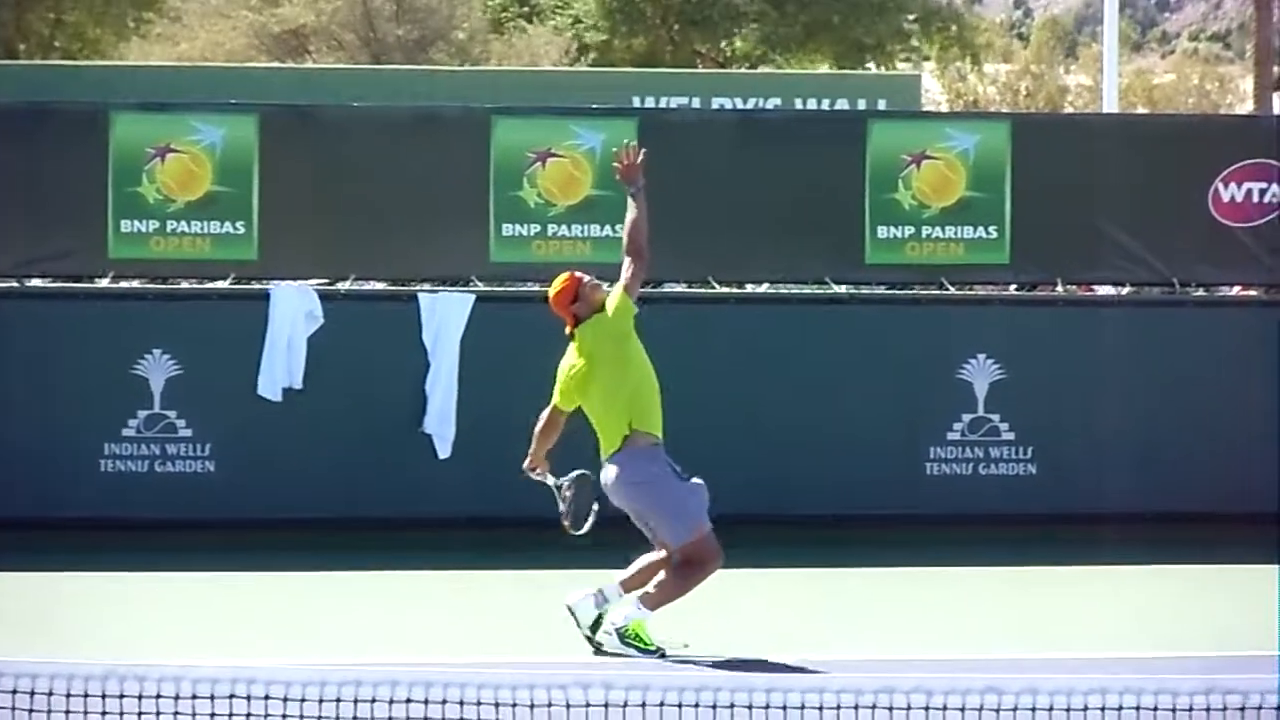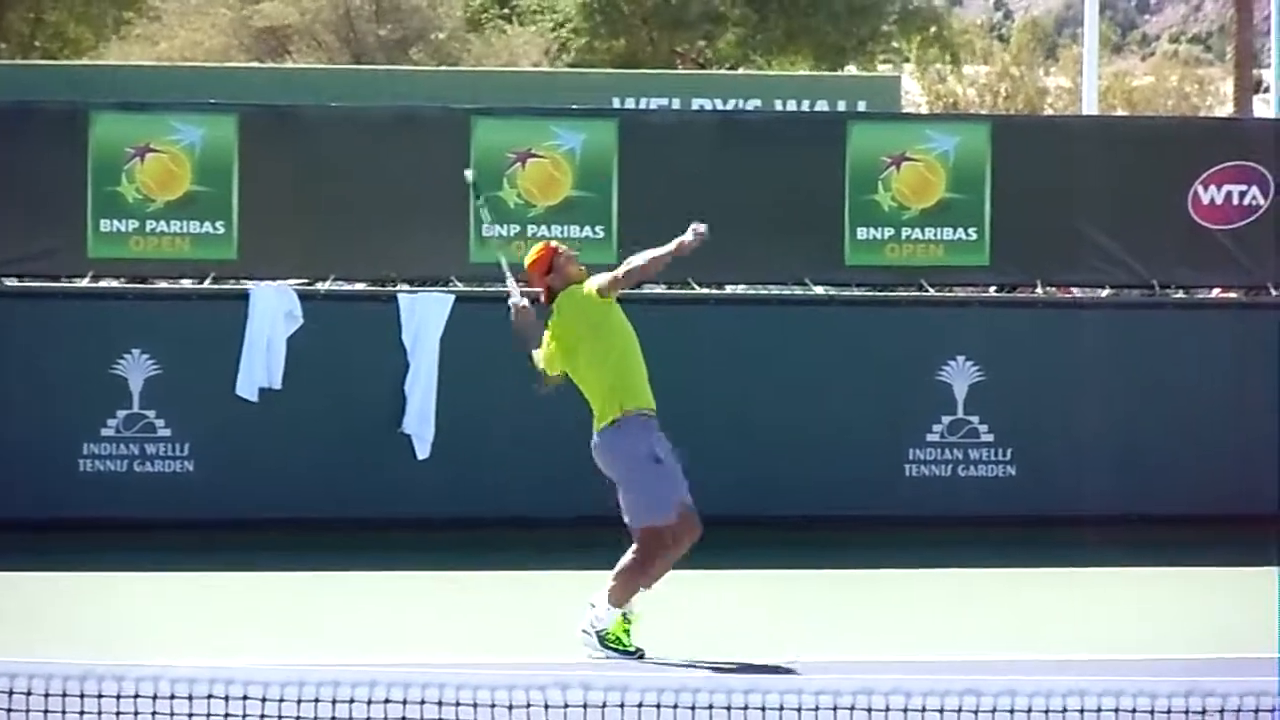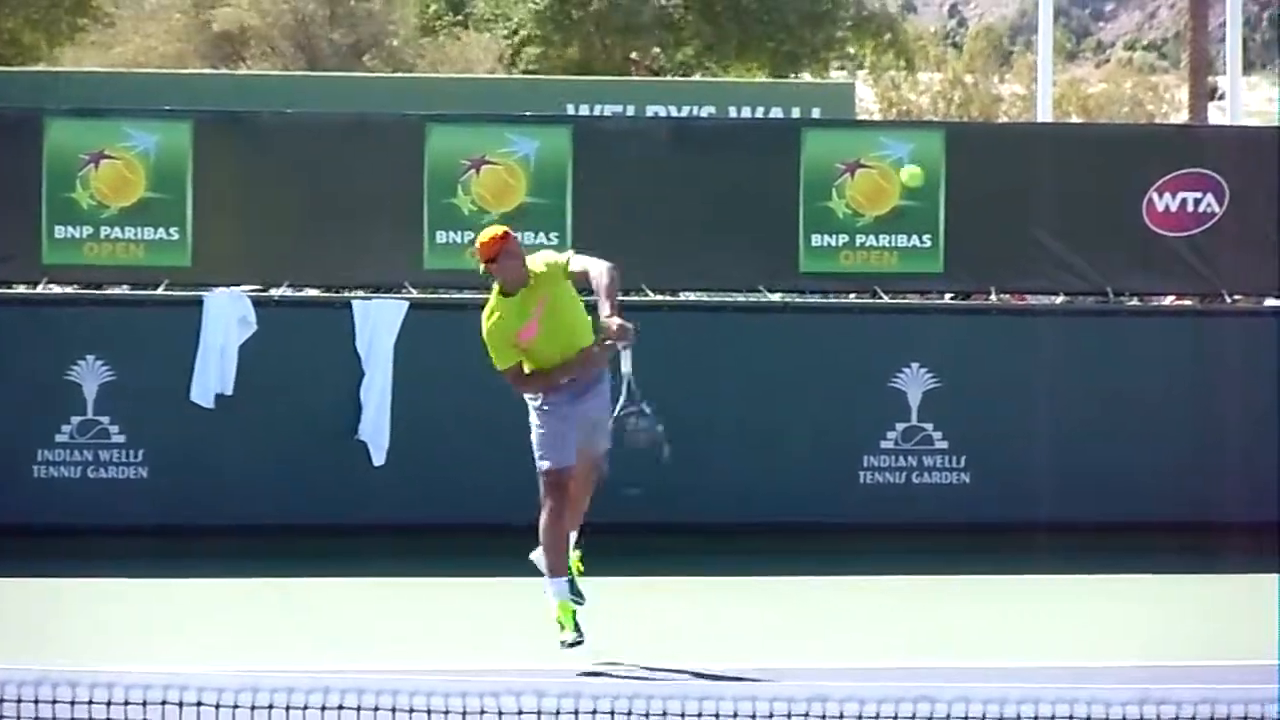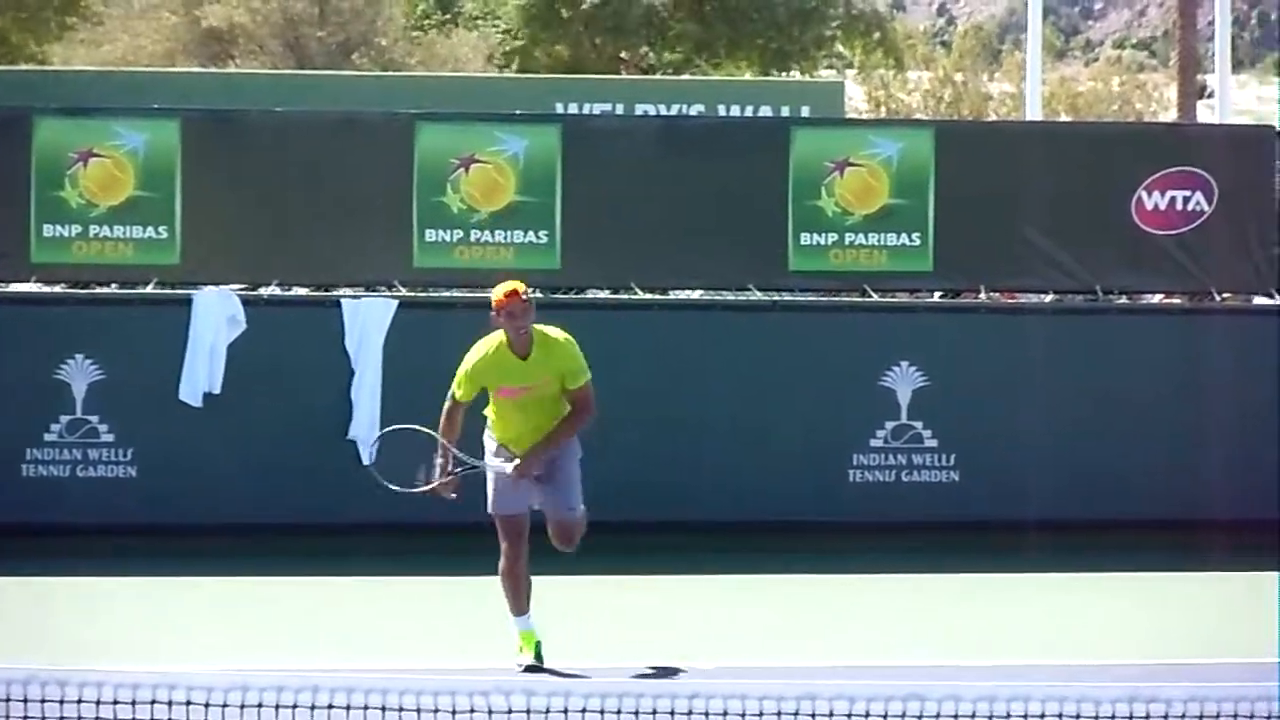
dt=0.3s
person 1, frame 1
left shoulder: (571, 362)
right shoulder: (611, 322)
left elbow: (552, 419)
right elbow: (637, 255)
left wrist: (537, 457)
right wrist: (635, 189)
left hip: (623, 469)
right hip: (640, 462)
left knee: (676, 557)
right knee: (704, 557)
left ankle: (596, 601)
right ankle: (624, 624)
person 1, frame 2
left shoulder: (553, 340)
right shoulder: (583, 299)
left elbow: (543, 364)
right elbow: (638, 270)
right wrist: (683, 243)
left hip: (640, 430)
right hip: (625, 435)
left knee: (684, 530)
right knee: (656, 540)
left ankle: (607, 610)
right ankle: (601, 622)
person 1, frame 3
left shoulder: (550, 266)
right shoulder: (494, 319)
left elbow: (597, 267)
right elbow: (521, 381)
left wrist: (609, 312)
right wrist: (569, 368)
left hip: (594, 381)
right hip: (549, 395)
left knee: (590, 470)
right knee: (556, 493)
left ankle: (563, 548)
right ankle: (562, 606)
person 1, frame 4
left shoulder: (562, 347)
right shoulder: (481, 359)
left elbow: (584, 409)
right elbow: (455, 406)
left wrist: (539, 453)
right wrist: (444, 464)
left hip: (551, 450)
right hip: (504, 449)
left knee: (568, 538)
right knee: (513, 543)
left ankle: (558, 511)
right ankle: (526, 638)
